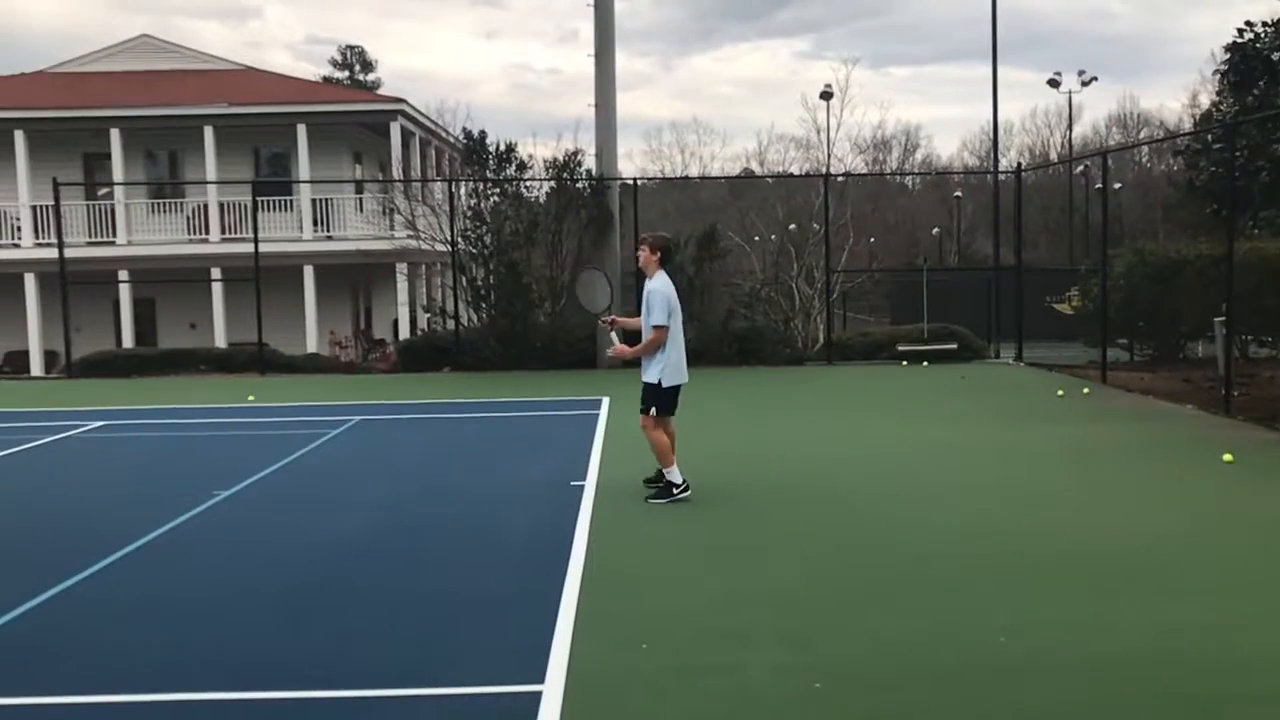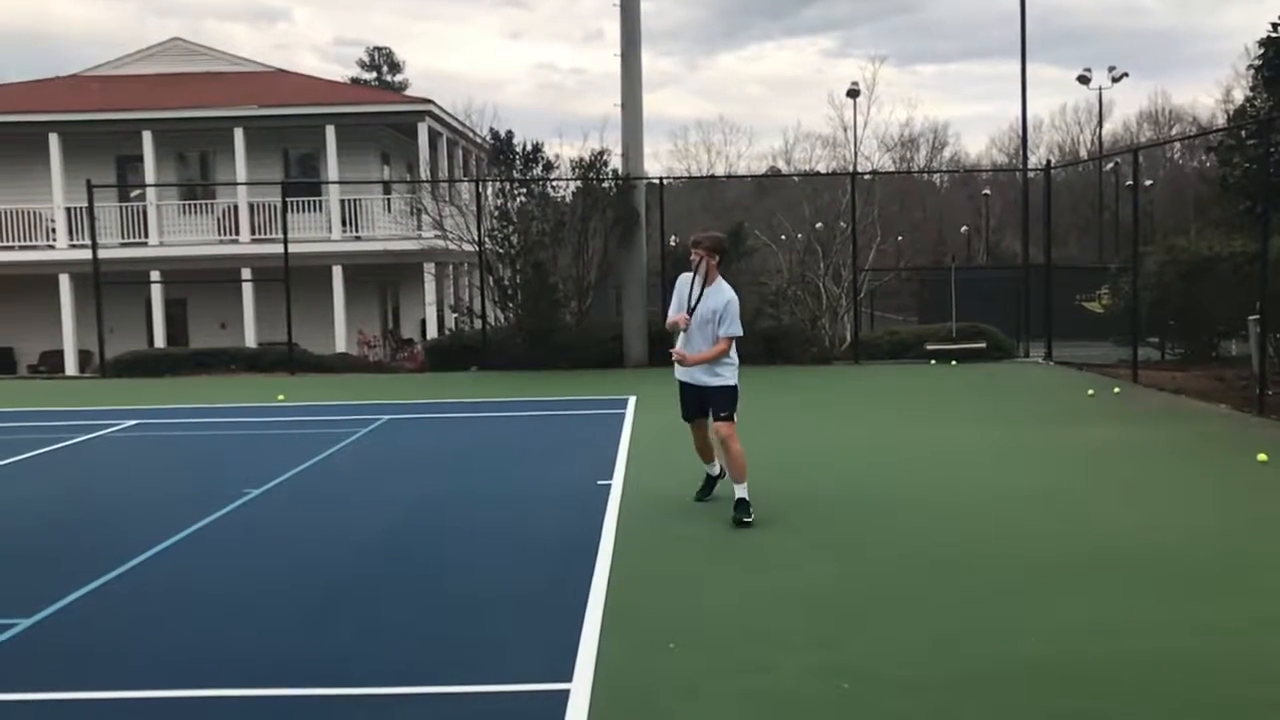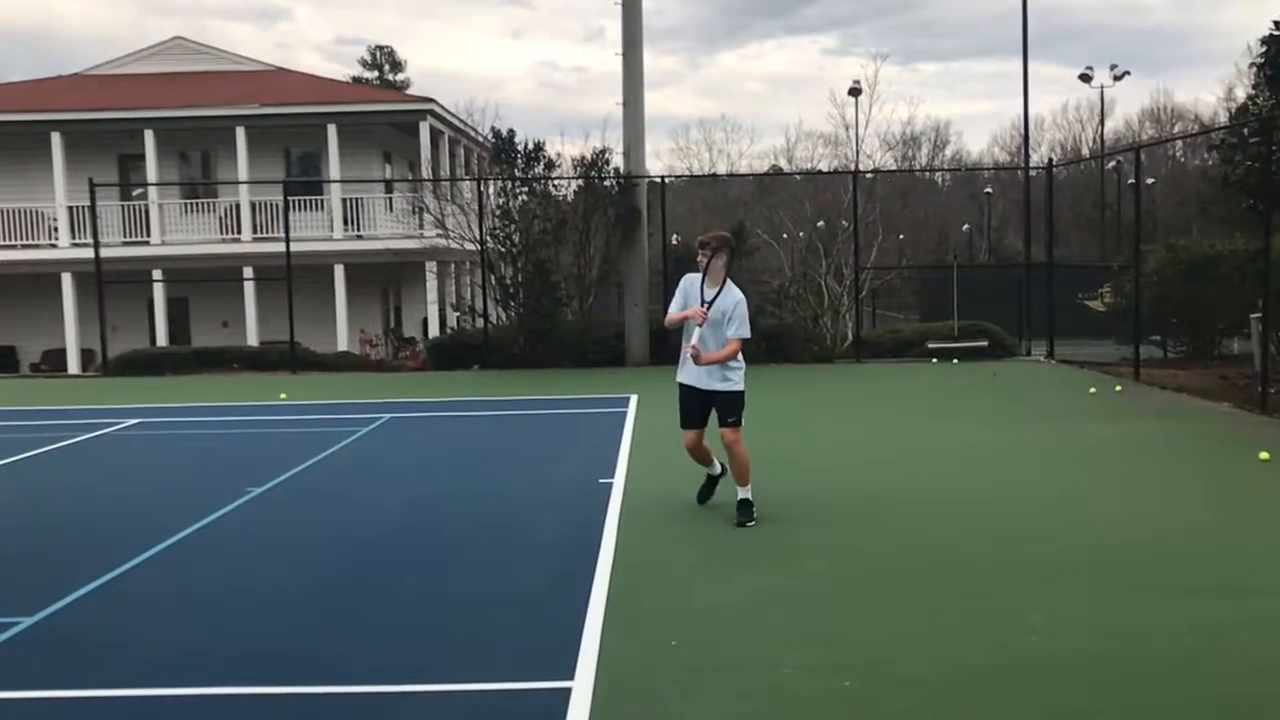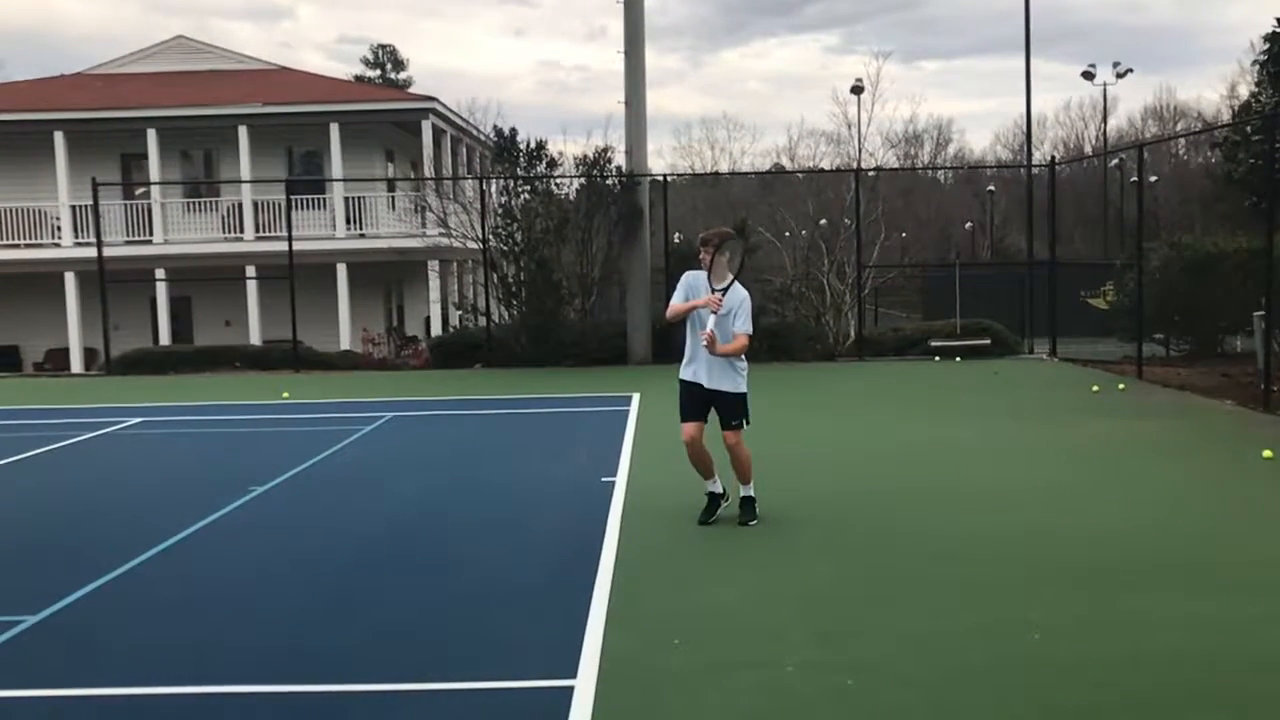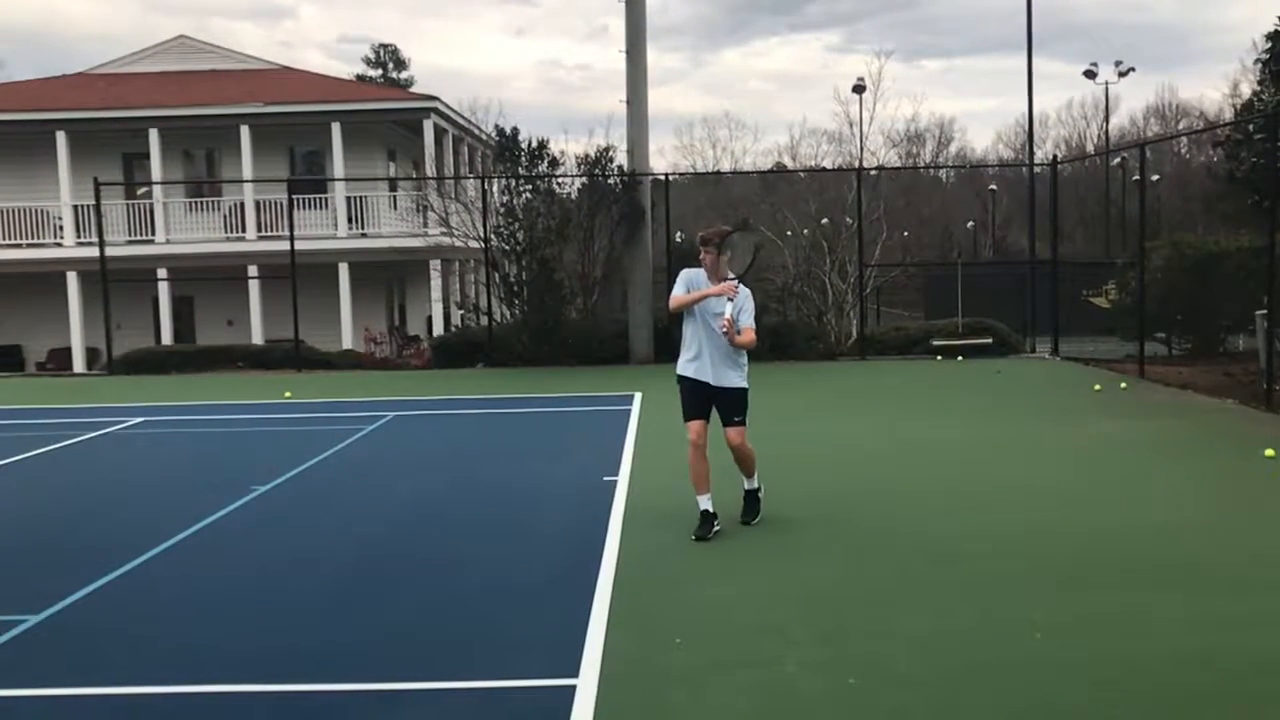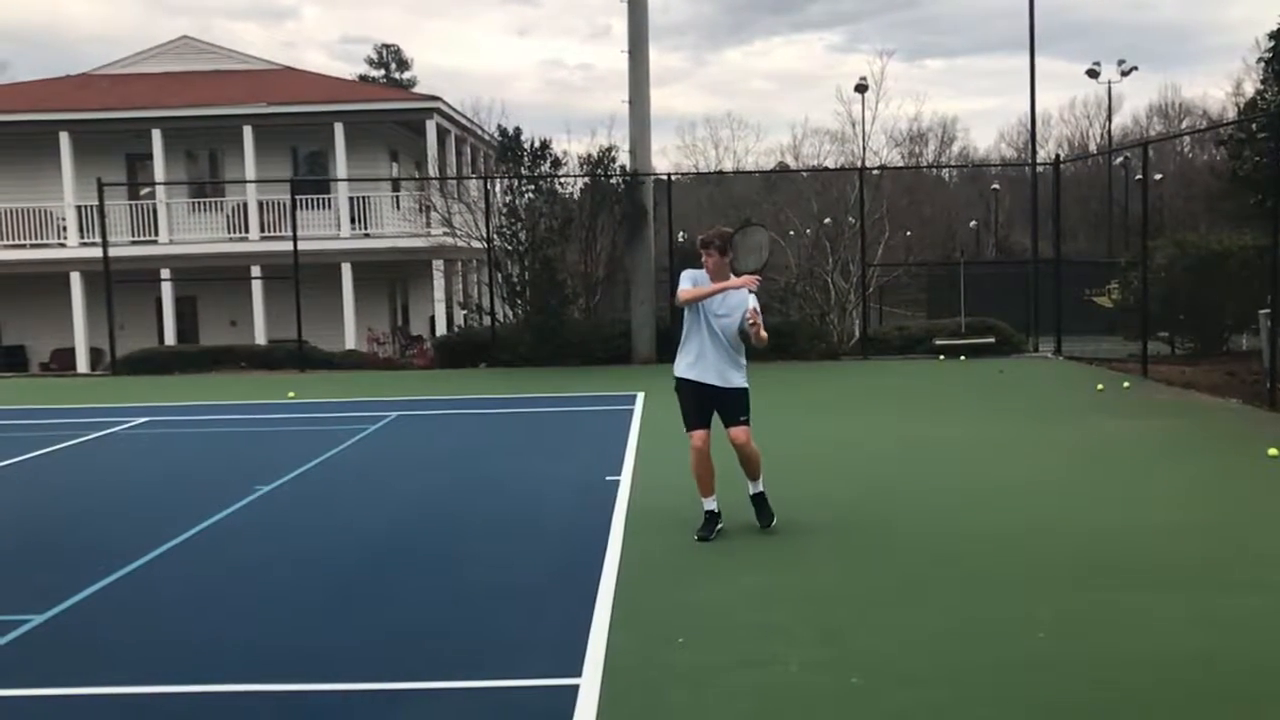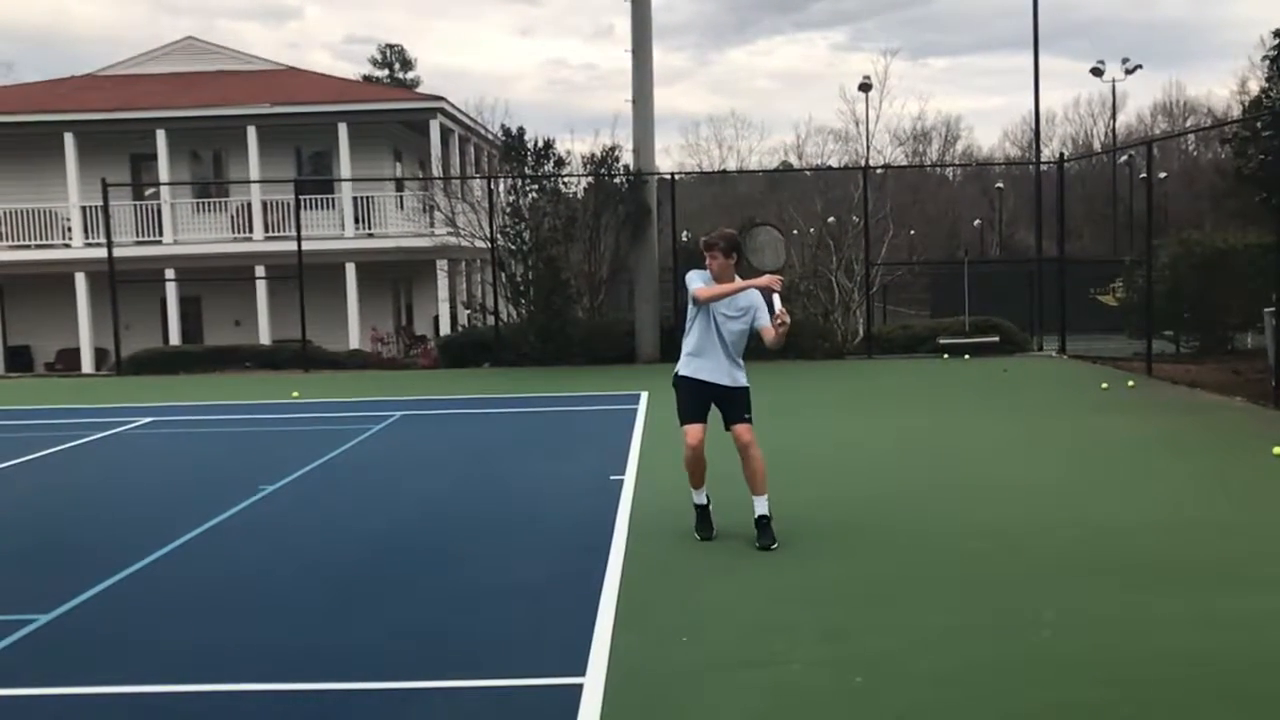
dt=0.7s
person 1, frame 1
left shoulder: (657, 290)
right shoulder: (653, 284)
left elbow: (659, 336)
left wrist: (631, 353)
right wrist: (622, 322)
left hip: (662, 371)
right hip: (658, 369)
left knee: (649, 424)
right knee: (661, 423)
left ankle: (677, 483)
right ankle: (668, 471)
person 1, frame 2
left shoulder: (727, 297)
right shoulder: (684, 281)
left elbow: (725, 345)
right elbow: (669, 324)
left wrist: (692, 359)
right wrist: (677, 320)
left hip: (720, 376)
right hip: (689, 376)
left knee: (725, 433)
right knee: (698, 431)
left ankle: (742, 499)
right ankle: (714, 472)
person 1, frame 3
left shoulder: (735, 298)
right shoulder: (688, 282)
left elbow: (734, 347)
right elbow: (668, 322)
left wrist: (705, 359)
right wrist: (688, 313)
left hip: (727, 381)
right hip: (691, 379)
left knee: (731, 439)
right knee: (691, 442)
left ankle: (745, 500)
right ankle: (715, 471)
person 1, frame 4
left shoulder: (740, 296)
right shoulder: (691, 280)
left elbow: (742, 343)
right elbow: (671, 314)
left wrist: (718, 349)
right wrist: (698, 303)
left hip: (729, 381)
right hip: (693, 376)
left knee: (733, 442)
right knee: (690, 438)
left ankle: (748, 498)
right ankle: (716, 492)
person 1, frame 5
left shoulder: (742, 294)
right shoulder: (689, 277)
left elbow: (751, 339)
right elbow: (674, 305)
left wrist: (735, 339)
right wrist: (711, 291)
left hip: (730, 377)
right hip: (693, 374)
left knee: (737, 441)
right knee: (696, 439)
left ankle: (752, 489)
right ankle: (707, 513)
person 1, frame 6
left shoulder: (745, 295)
right shoulder: (691, 277)
left elbow: (760, 341)
right elbow: (682, 299)
left wrist: (757, 333)
right wrist: (728, 284)
left hip: (730, 379)
right hip: (692, 376)
left knee: (741, 440)
right knee: (699, 444)
left ankle: (757, 493)
right ankle: (711, 513)
person 1, frame 7
left shoulder: (752, 298)
right shoulder: (696, 278)
left elbow: (769, 340)
right elbow: (703, 296)
left wrist: (781, 333)
right wrist: (752, 282)
left hip: (732, 378)
right hip: (692, 375)
left knee: (746, 440)
right knee: (693, 442)
left ankle: (763, 517)
right ankle: (701, 503)
